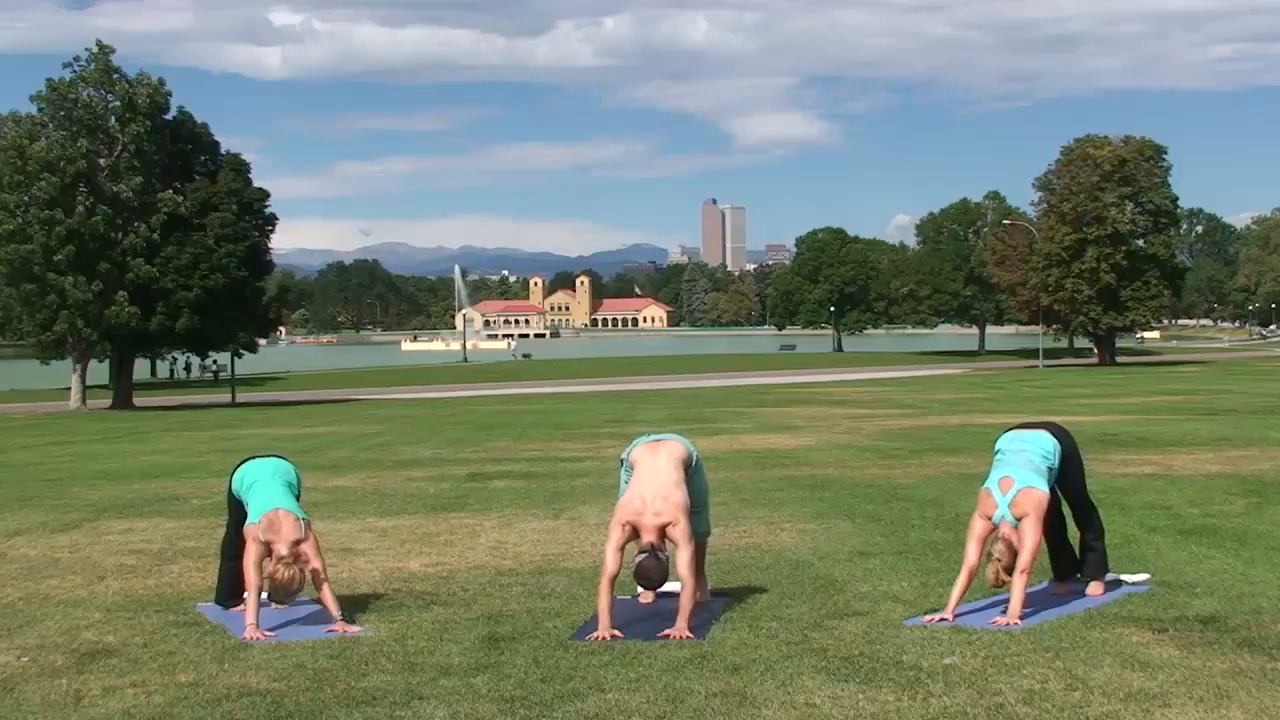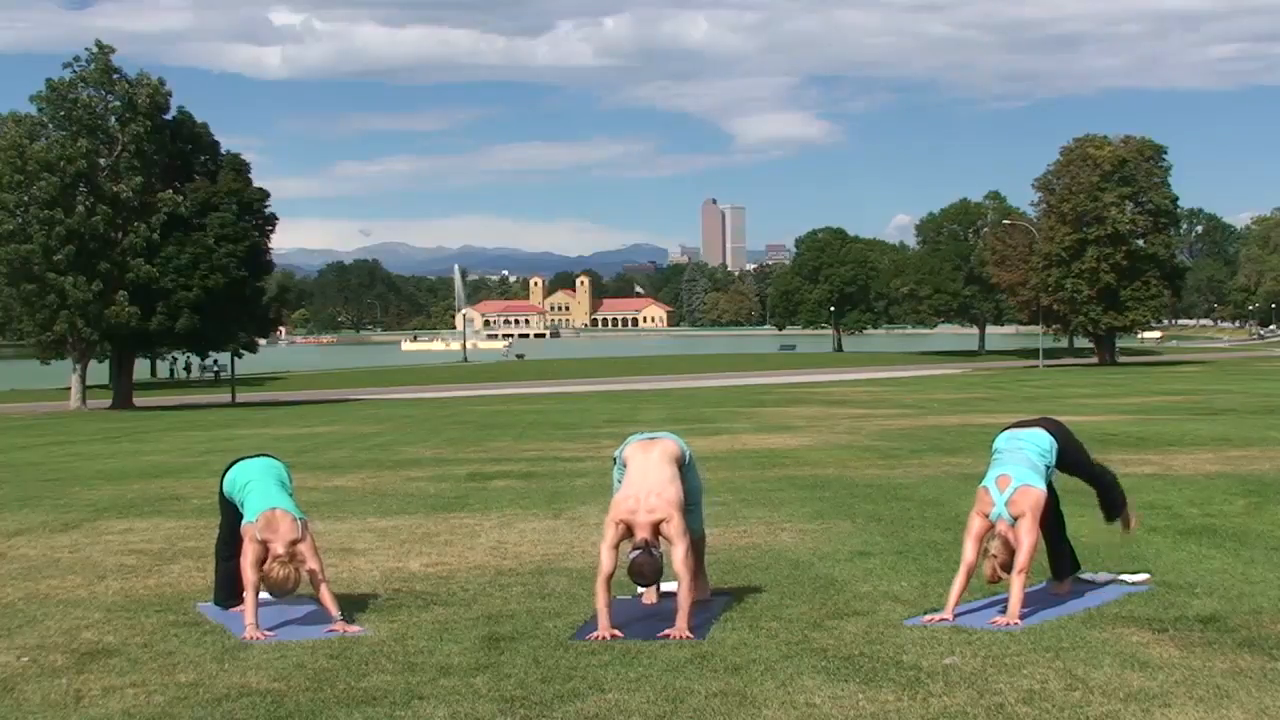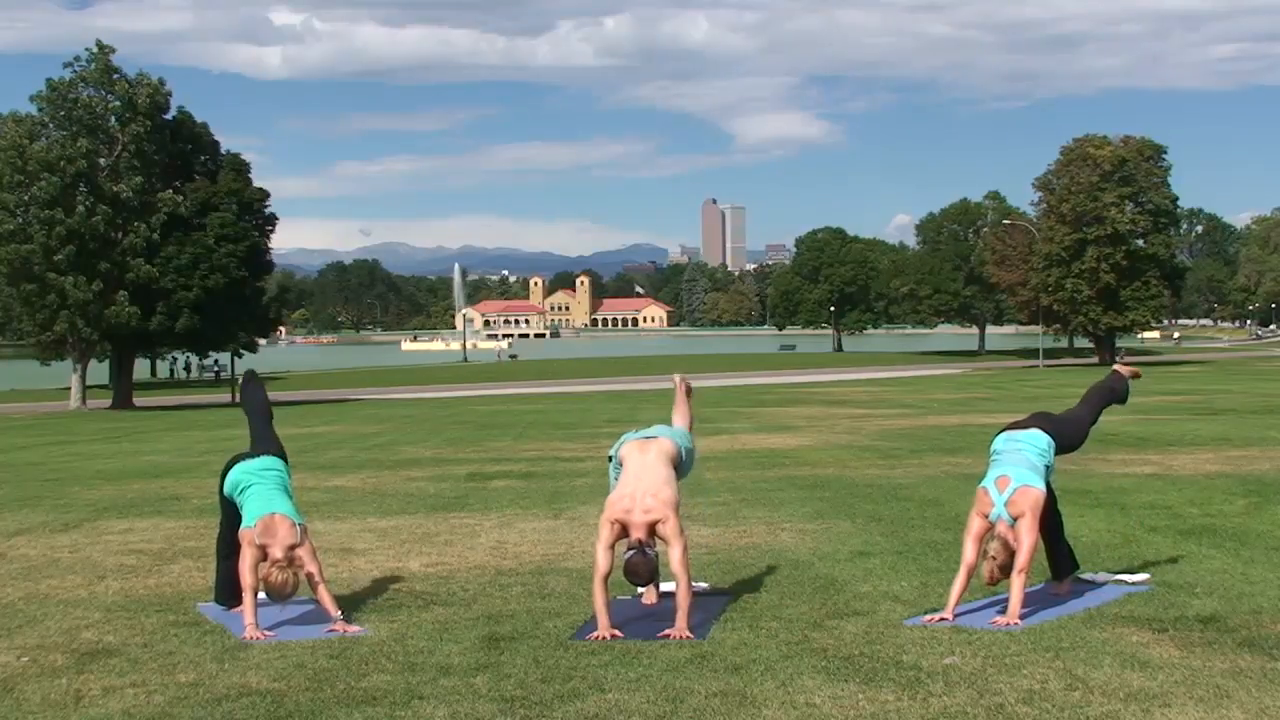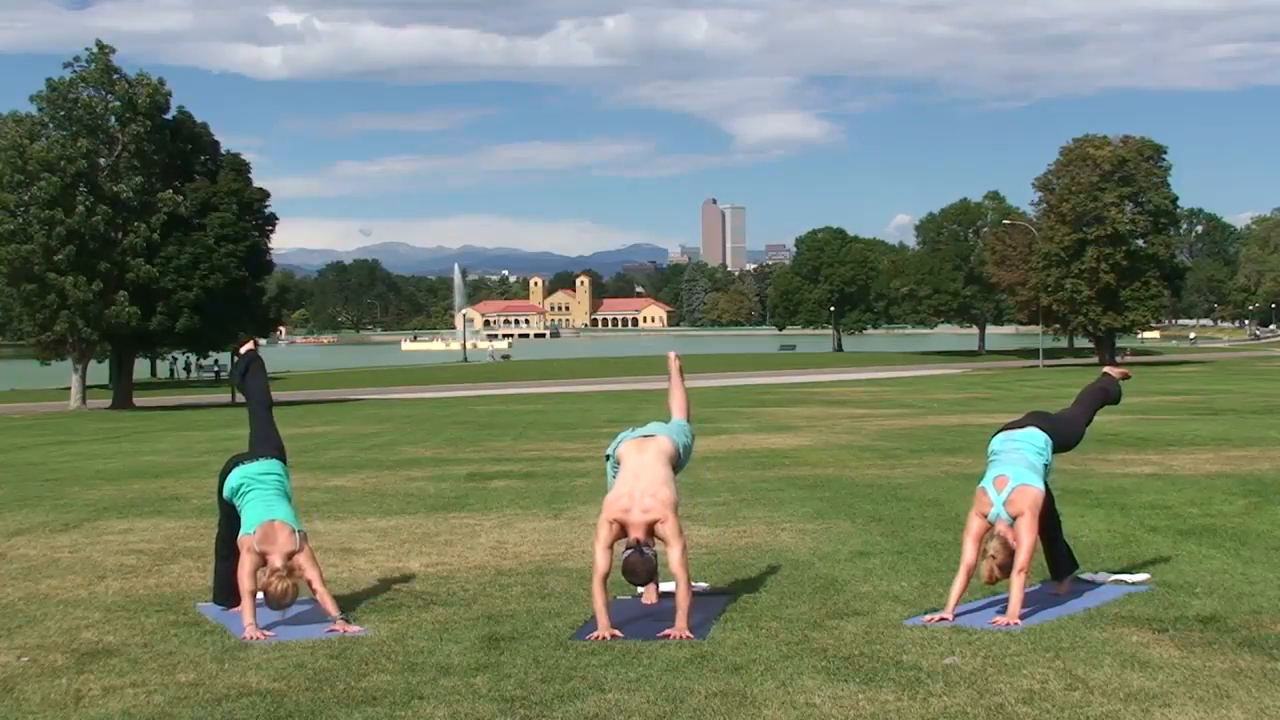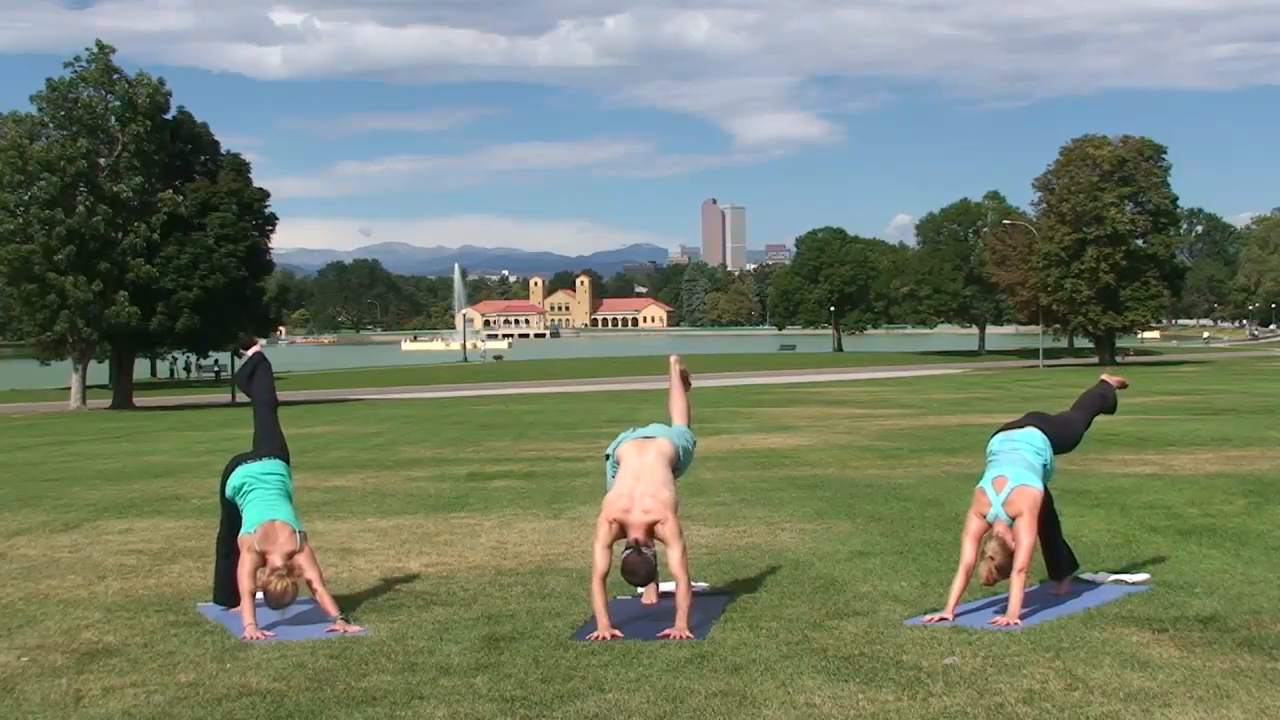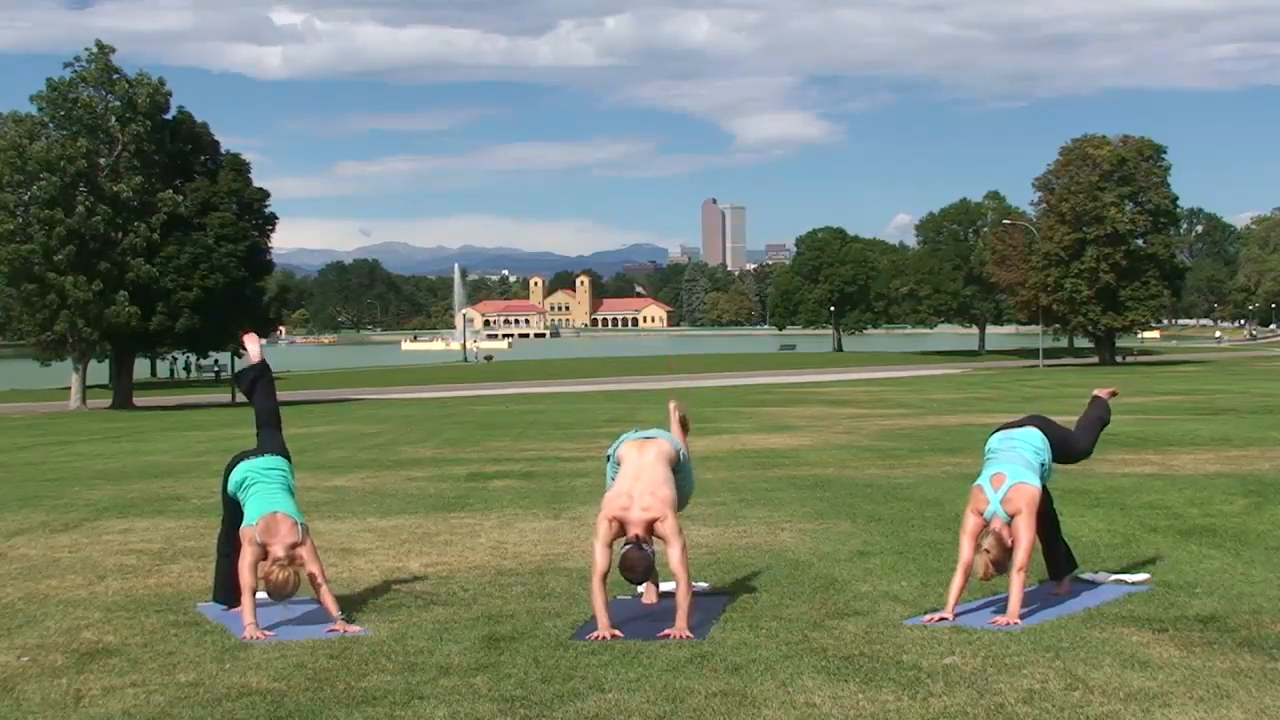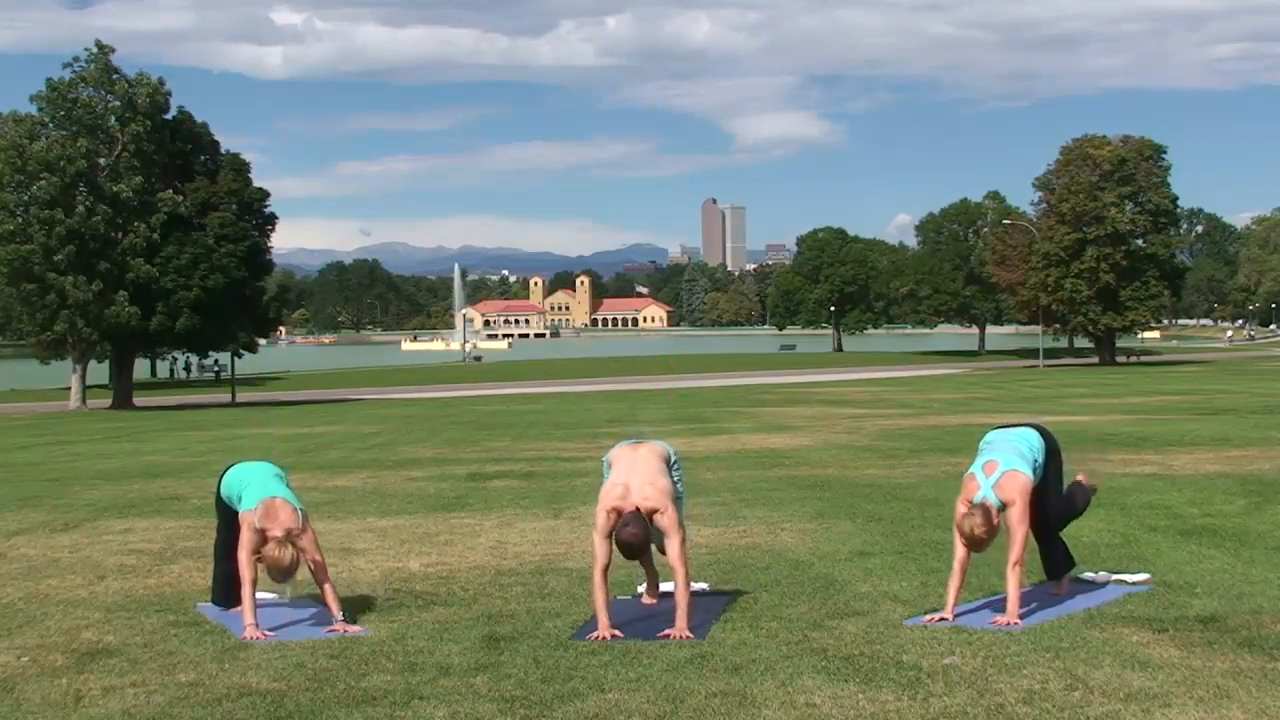
dt=0.7s
person 1, frame 1
left shoulder: (304, 535)
right shoulder: (256, 537)
left elbow: (322, 580)
right elbow: (253, 587)
left wrist: (339, 619)
right wrist: (251, 626)
right hip: (245, 476)
right knee: (236, 543)
left ankle: (278, 597)
right ankle: (228, 598)
person 1, frame 2
left shoulder: (300, 535)
right shoulder: (253, 536)
left elbow: (320, 580)
right elbow: (250, 586)
left wrist: (339, 618)
right wrist: (251, 626)
right hip: (236, 477)
right knee: (230, 544)
right ankle: (227, 598)
person 1, frame 3
left shoulder: (298, 541)
right shoulder: (252, 542)
left elbow: (318, 582)
right elbow: (248, 588)
left wrist: (339, 617)
right wrist: (250, 626)
left hip: (271, 464)
right hip: (238, 475)
left knee: (261, 420)
right knee: (230, 542)
left ankle: (250, 380)
right ankle: (227, 599)
person 1, frame 4
left shoulder: (297, 544)
right shoulder: (251, 546)
left elbow: (319, 586)
right elbow: (246, 591)
left wrist: (339, 619)
right wrist: (250, 626)
left hip: (270, 467)
right hip: (238, 476)
left knee: (261, 409)
right knee: (228, 542)
left ankle: (249, 358)
right ankle: (225, 599)
person 1, frame 5
left shoulder: (297, 544)
right shoulder: (251, 545)
left elbow: (318, 586)
right elbow: (246, 592)
left wrist: (339, 619)
right wrist: (250, 627)
left hip: (273, 467)
right hip: (240, 475)
left knee: (266, 411)
right knee: (229, 540)
left ankle: (255, 359)
right ankle: (225, 600)
person 1, frame 6
left shoulder: (300, 538)
right shoulder: (252, 538)
left elbow: (320, 581)
right elbow: (247, 587)
left wrist: (339, 618)
right wrist: (250, 626)
left hip: (276, 465)
right hip: (242, 473)
left knee: (269, 430)
right knee: (231, 540)
left ankle: (256, 361)
right ankle: (226, 600)
person 1, frame 7
left shoulder: (300, 527)
right shoulder: (251, 523)
left elbow: (322, 576)
right elbow: (247, 580)
left wrist: (340, 618)
right wrist: (250, 626)
right hip: (233, 479)
right knee: (229, 547)
right ankle: (226, 600)
person 2, frame 1
left shoulder: (676, 521)
right shoulder: (623, 523)
left elbow: (686, 578)
right elbow: (607, 577)
left wrist: (682, 625)
right wrist: (604, 625)
left hip: (681, 451)
right hip: (637, 452)
left knee: (697, 525)
left ankle: (701, 578)
right ankle: (648, 586)
person 2, frame 2
left shoulder: (671, 518)
right shoulder: (617, 521)
left elbow: (684, 577)
right elbow: (603, 576)
left wrist: (682, 625)
right wrist: (603, 625)
left hip: (674, 449)
right hip: (630, 450)
left knee: (692, 524)
left ankle: (699, 573)
right ankle: (652, 585)
person 2, frame 3
left shoulder: (665, 517)
right shoulder: (612, 519)
left elbow: (682, 576)
right elbow: (600, 577)
left wrist: (682, 625)
right wrist: (603, 625)
left hip: (667, 443)
right hip: (627, 446)
left knee: (682, 432)
left ankle: (681, 389)
right ankle: (650, 584)
person 2, frame 4
left shoulder: (664, 518)
right shoulder: (611, 520)
left elbow: (682, 577)
right elbow: (599, 577)
left wrist: (681, 625)
right wrist: (604, 625)
left hip: (665, 442)
right hip: (625, 446)
left knee: (680, 423)
left ankle: (673, 366)
right ankle: (650, 584)
person 2, frame 5
left shoulder: (664, 518)
right shoulder: (610, 519)
left elbow: (682, 577)
right elbow: (598, 577)
left wrist: (682, 625)
right wrist: (603, 625)
left hip: (667, 444)
right hip: (624, 447)
left knee: (681, 430)
left ankle: (675, 369)
right ankle: (651, 584)
person 2, frame 6
left shoulder: (664, 517)
right shoulder: (609, 519)
left elbow: (682, 577)
right elbow: (598, 577)
left wrist: (681, 625)
right wrist: (603, 625)
left hip: (666, 446)
right hip: (625, 447)
left ankle: (675, 415)
right ankle: (651, 580)
person 2, frame 7
left shoulder: (662, 507)
right shoulder: (607, 509)
left elbow: (679, 568)
right elbow: (599, 570)
left wrist: (681, 624)
right wrist: (603, 625)
left hip: (663, 455)
left knee: (666, 543)
right knee: (633, 542)
right ankle: (651, 578)
person 3, frame 1
left shoulder: (1029, 510)
right shoulder: (984, 514)
left elbow: (1023, 570)
right elbow: (968, 567)
left wrist: (1012, 614)
right wrist: (948, 610)
left hip: (1052, 442)
left knee: (1081, 506)
right knee: (1050, 518)
left ankle: (1095, 575)
right ankle: (1064, 575)
person 3, frame 2
left shoulder: (1026, 509)
right shoulder: (982, 512)
left elbow: (1020, 570)
right elbow: (966, 566)
left wrist: (1012, 614)
right wrist: (948, 610)
left hip: (1048, 438)
right hip: (1008, 440)
left knee: (1091, 473)
right knee: (1048, 515)
left ankle: (1120, 509)
right ankle: (1064, 574)
person 3, frame 3
left shoulder: (1025, 508)
right shoulder: (981, 511)
left elbow: (1021, 569)
right elbow: (966, 566)
left wrist: (1013, 614)
right wrist: (948, 609)
left hip: (1044, 437)
right hip: (1007, 440)
left knee: (1085, 412)
right knee: (1047, 519)
left ankle: (1118, 376)
right ankle: (1063, 575)
person 3, frame 4
left shoulder: (1024, 507)
right shoulder: (981, 511)
left elbow: (1020, 569)
right elbow: (966, 566)
left wrist: (1012, 614)
right wrist: (948, 610)
left hip: (1042, 435)
right hip: (1005, 439)
left knee: (1080, 413)
right knee: (1045, 517)
left ankle: (1110, 378)
right ankle: (1063, 574)
person 3, frame 5
left shoulder: (1023, 507)
right shoulder: (980, 511)
left elbow: (1020, 569)
right elbow: (965, 566)
left wrist: (1012, 614)
right wrist: (948, 610)
left hip: (1040, 436)
right hip: (1004, 440)
left knee: (1079, 416)
right knee: (1044, 518)
left ankle: (1107, 385)
right ankle: (1063, 573)
person 3, frame 6
left shoulder: (1021, 505)
right shoulder: (976, 508)
left elbow: (1020, 567)
right elbow: (963, 563)
left wrist: (1012, 614)
right wrist: (948, 609)
left hip: (1039, 437)
right hip: (1001, 439)
left knee: (1082, 445)
right knee: (1043, 517)
left ankle: (1100, 400)
right ankle: (1062, 574)
person 3, frame 7
left shoulder: (1013, 494)
right shoulder: (966, 499)
left elbow: (1014, 561)
right elbow: (959, 559)
left wrist: (1012, 613)
right wrist: (948, 609)
left hip: (1038, 443)
left knee: (1051, 522)
right knee: (1040, 524)
left ankle: (1080, 489)
right ankle: (1061, 573)
